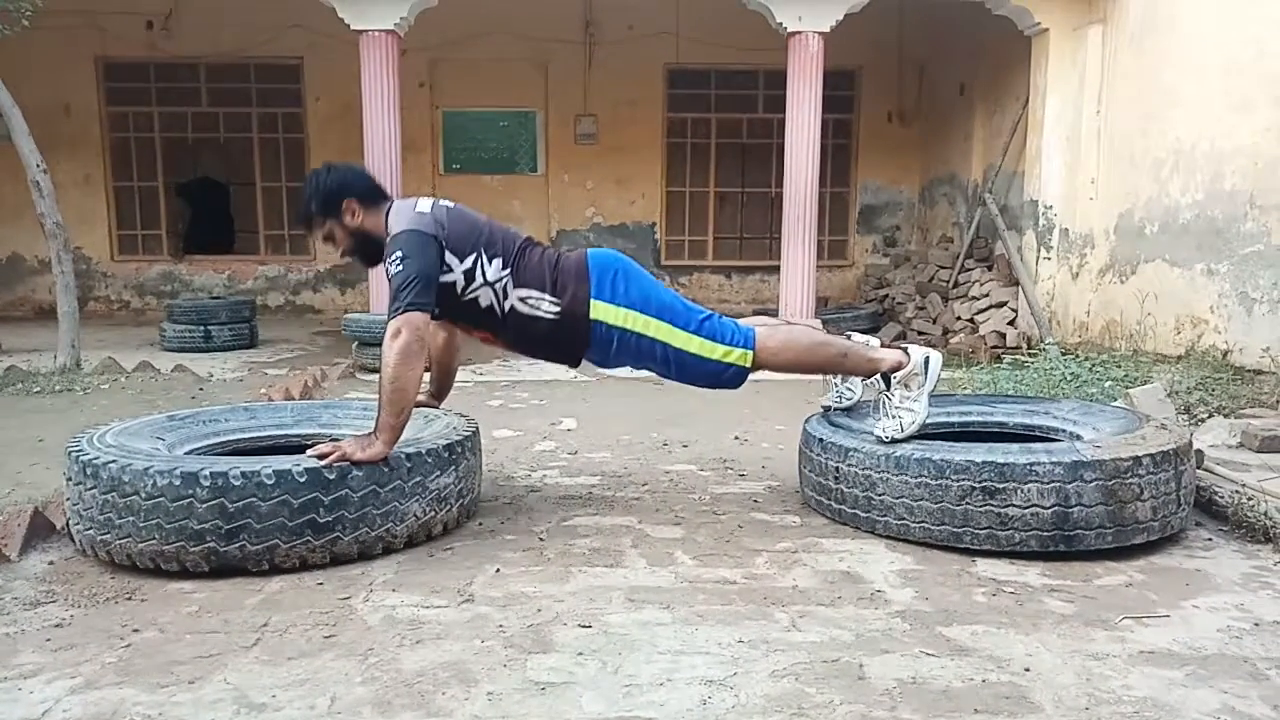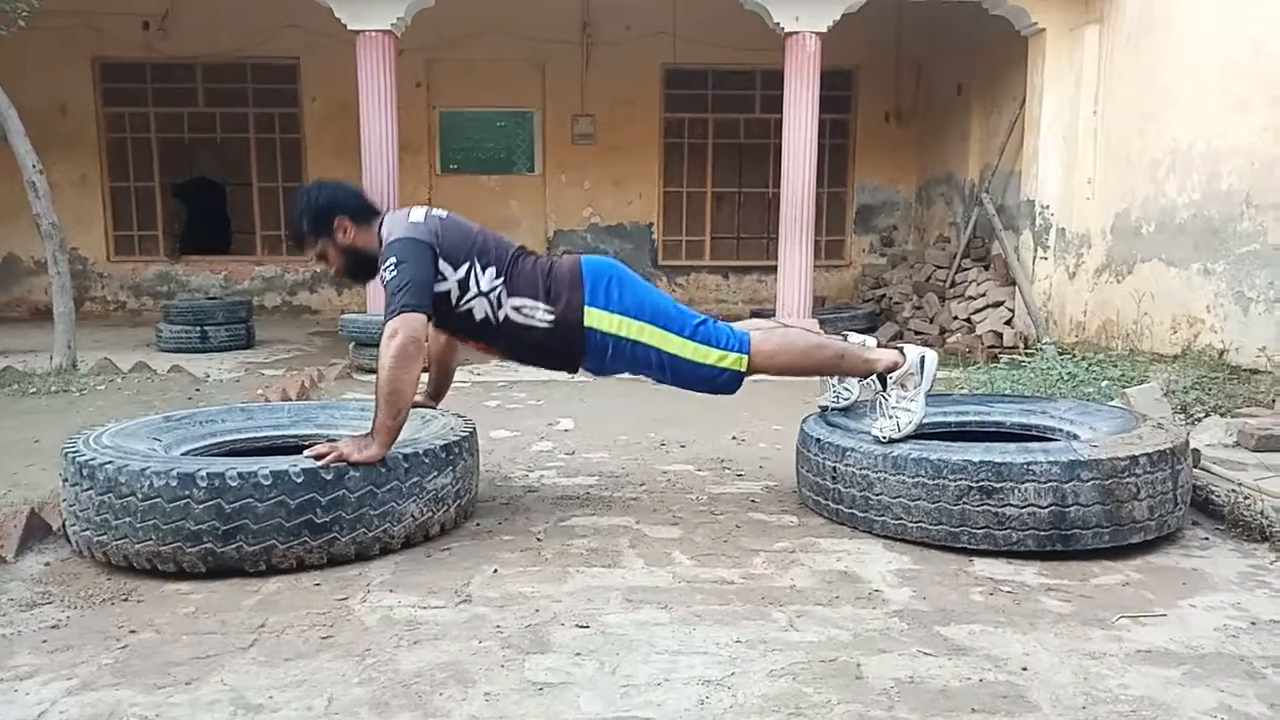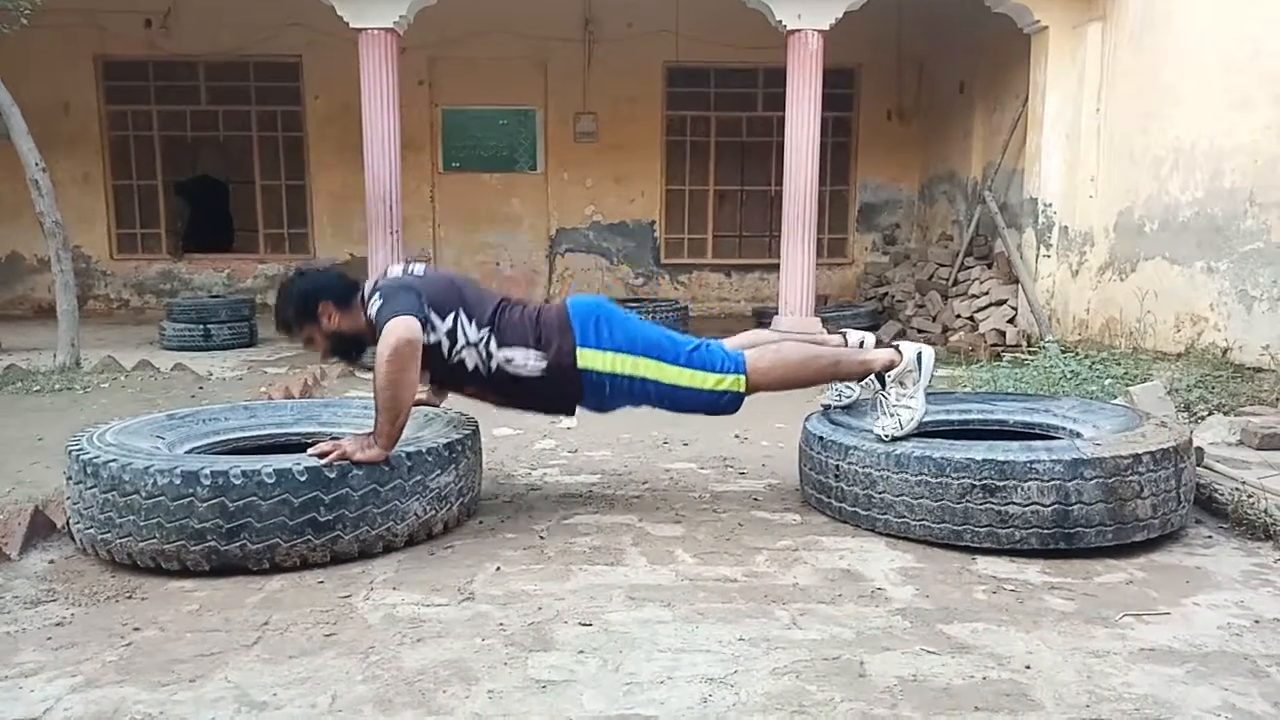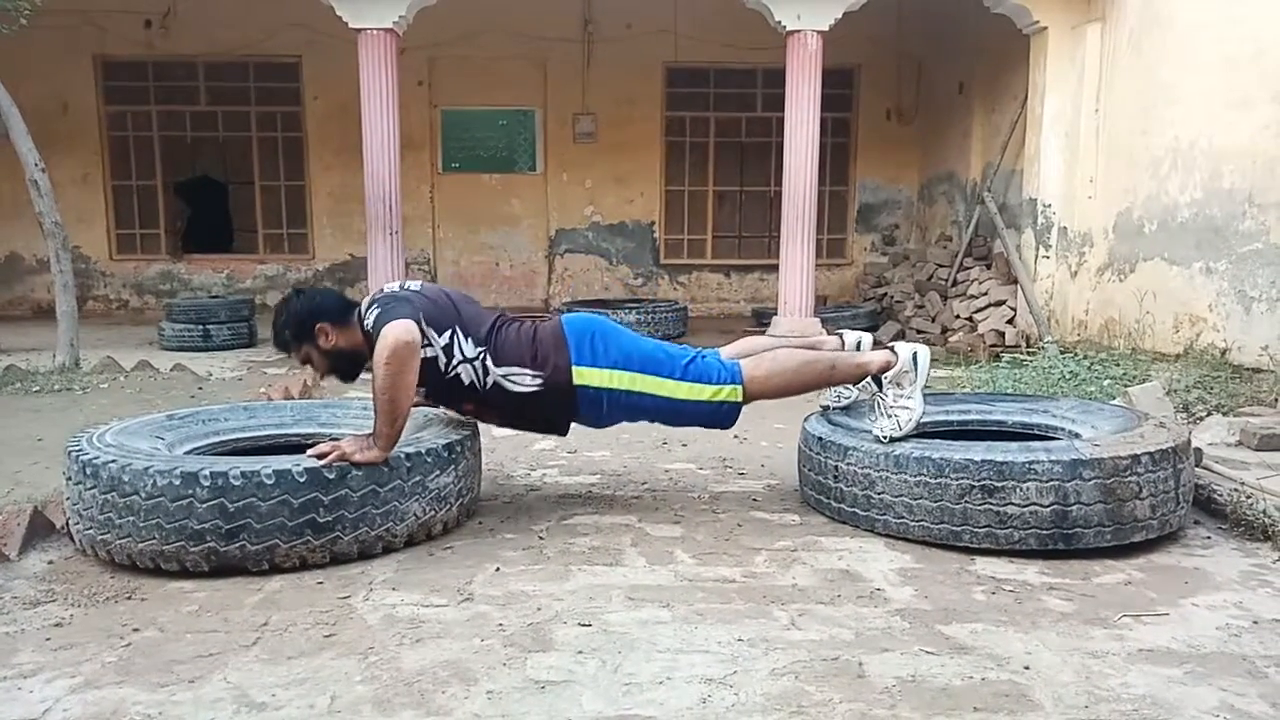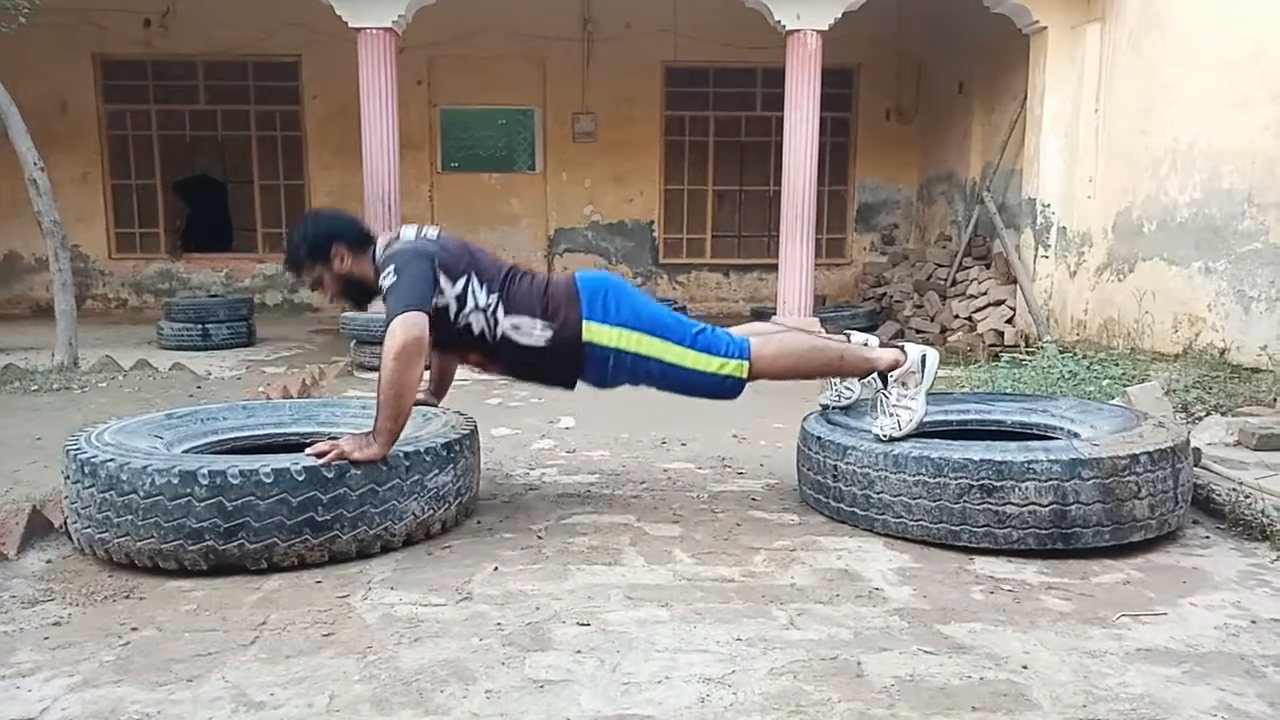
dt=0.2s
person 1, frame 1
left shoulder: (406, 237)
right shoulder: (422, 226)
left elbow: (406, 337)
right elbow: (446, 322)
left wrist: (381, 440)
right wrist: (434, 398)
left hip: (597, 303)
right hip: (590, 298)
left knee: (743, 351)
right knee: (732, 336)
left ankle: (898, 362)
right ankle: (855, 347)
person 1, frame 2
left shoulder: (399, 246)
right shoulder: (416, 235)
left elbow: (405, 335)
right elbow: (445, 321)
left wrist: (378, 441)
right wrist: (432, 398)
left hip: (593, 310)
right hip: (586, 303)
left knee: (743, 353)
right knee: (729, 338)
left ankle: (895, 363)
right ankle: (857, 364)
person 1, frame 3
left shoulder: (383, 297)
right shoulder: (406, 289)
left elbow: (401, 341)
left wrist: (381, 440)
right wrist: (431, 391)
left hip: (584, 349)
right hip: (577, 333)
left knee: (739, 372)
right knee: (723, 356)
left ankle: (892, 360)
right ankle: (847, 343)
person 1, frame 4
left shoulder: (380, 310)
right shoulder: (402, 308)
left elbow: (400, 351)
left wrist: (379, 443)
right wrist: (429, 399)
left hip: (580, 366)
right hip: (572, 354)
left knee: (736, 382)
right knee: (719, 361)
left ankle: (891, 362)
right ankle: (845, 346)
person 1, frame 5
left shoulder: (399, 259)
right shoulder: (412, 255)
left elbow: (409, 340)
right elbow: (444, 333)
left wrist: (379, 441)
right wrist: (433, 400)
left hip: (590, 326)
right hip: (583, 316)
left knee: (738, 360)
right knee: (726, 343)
left ankle: (895, 364)
right ankle: (854, 345)
